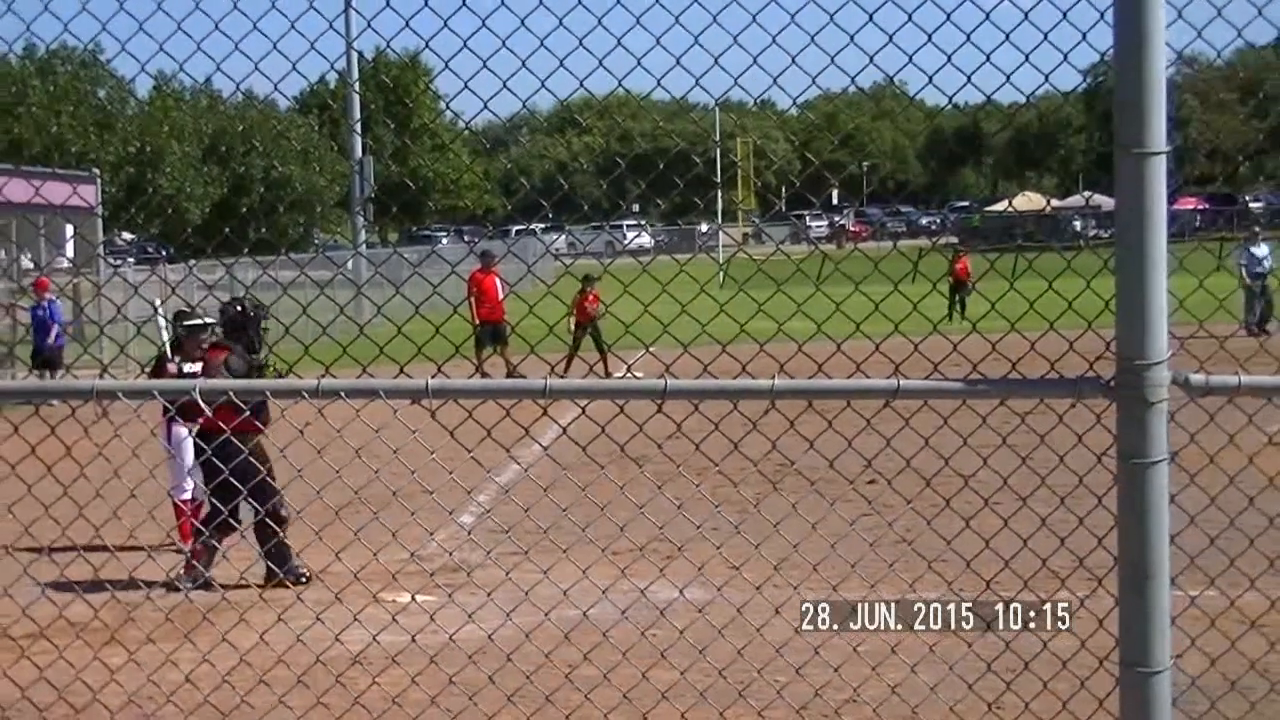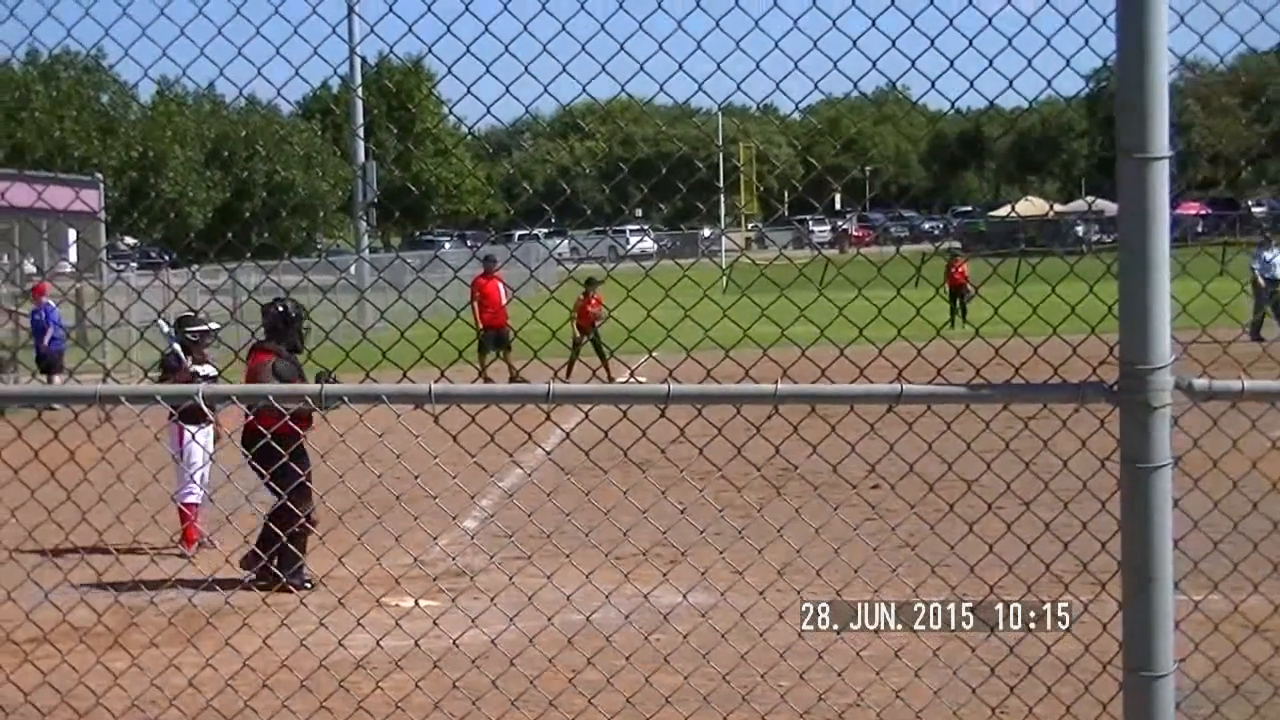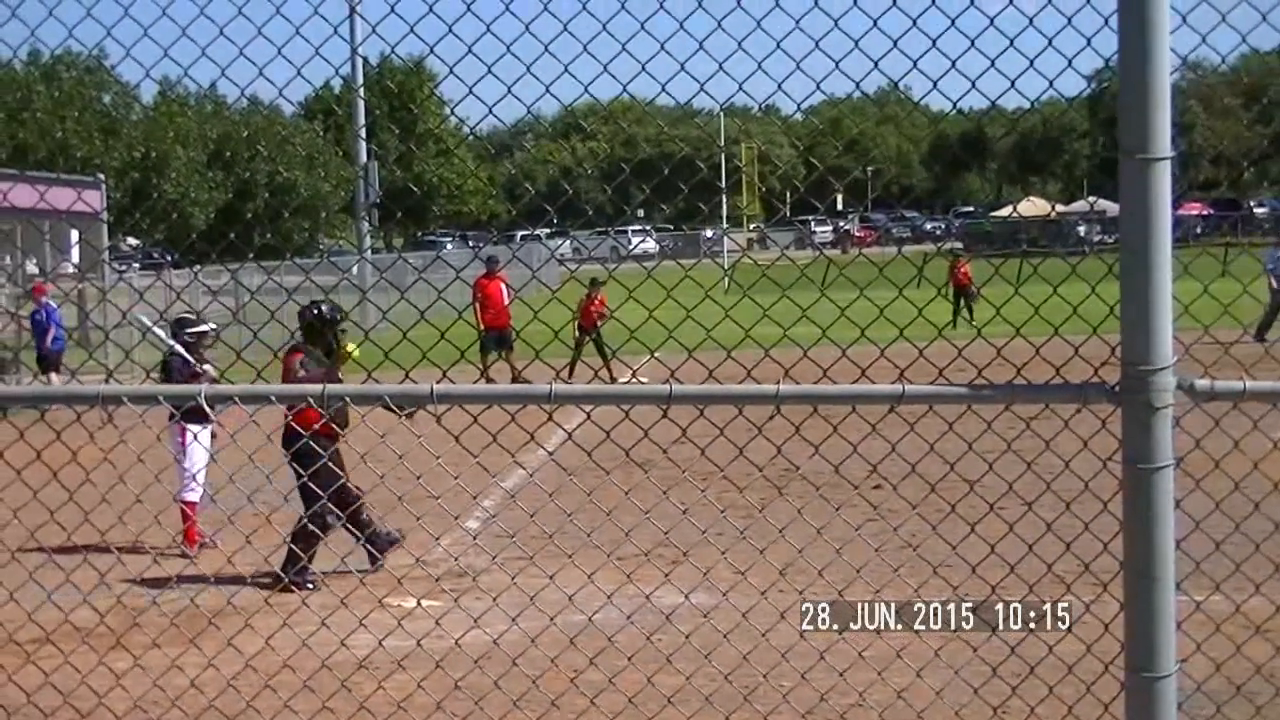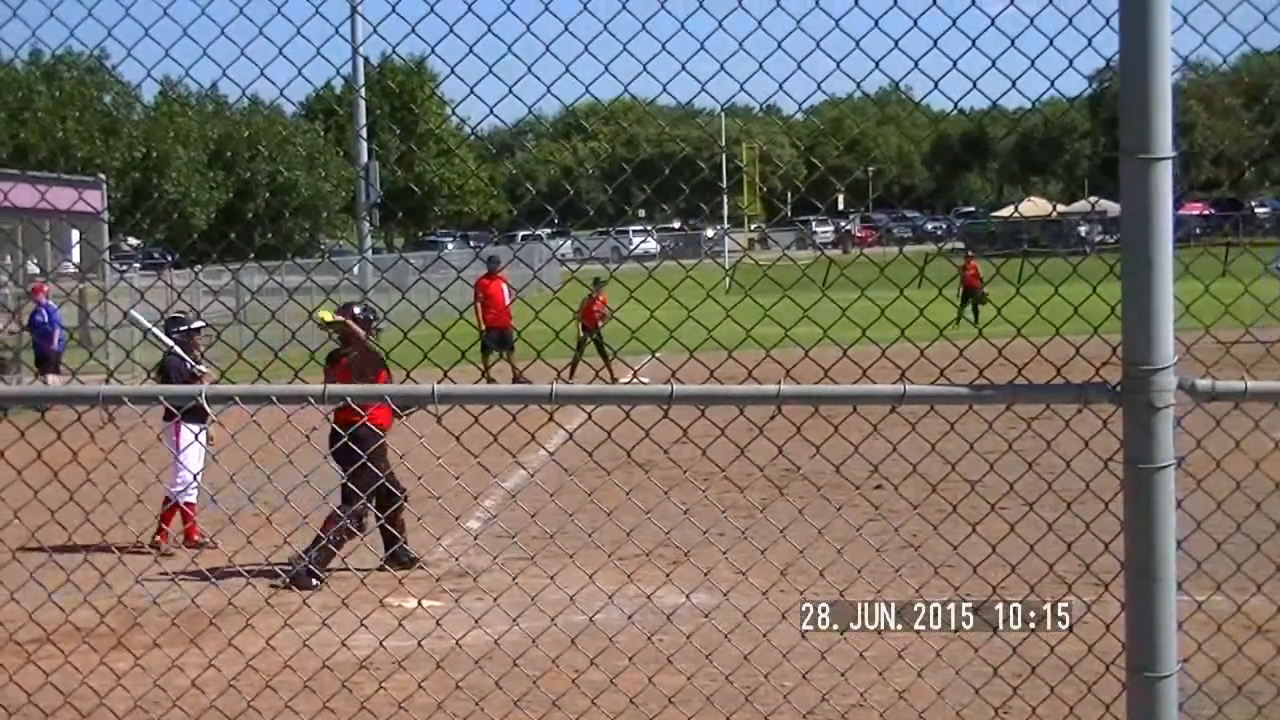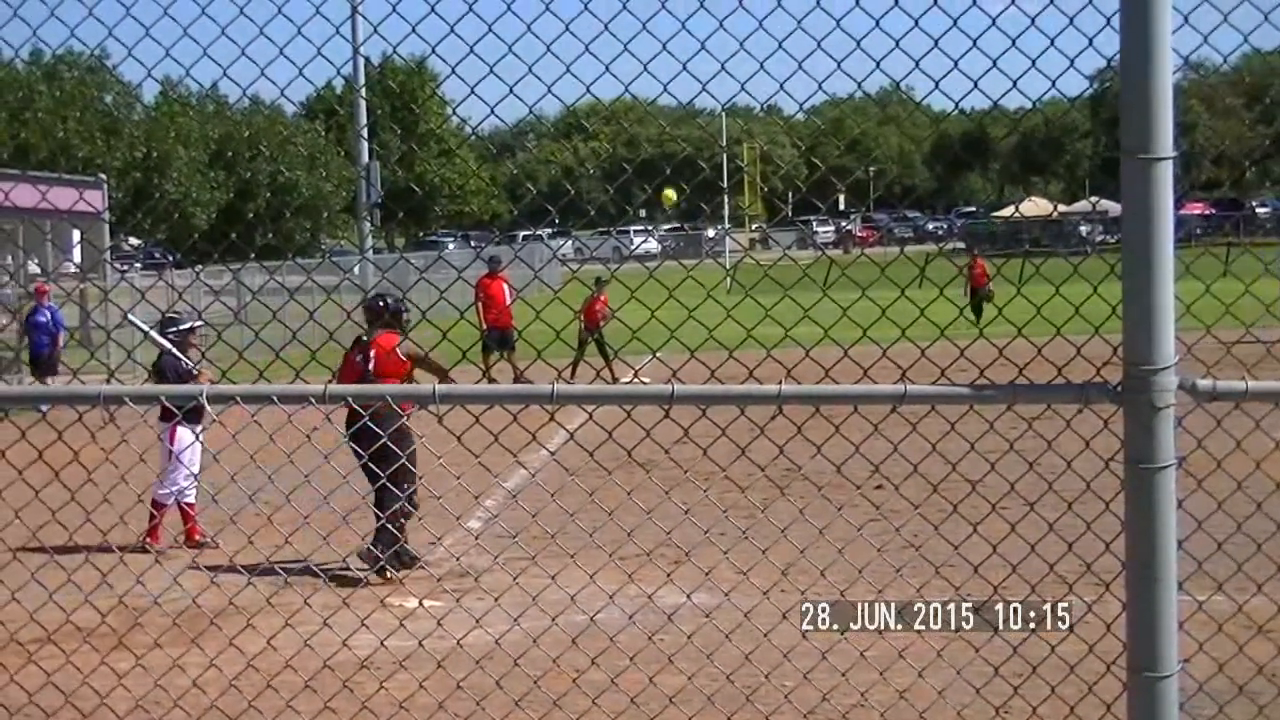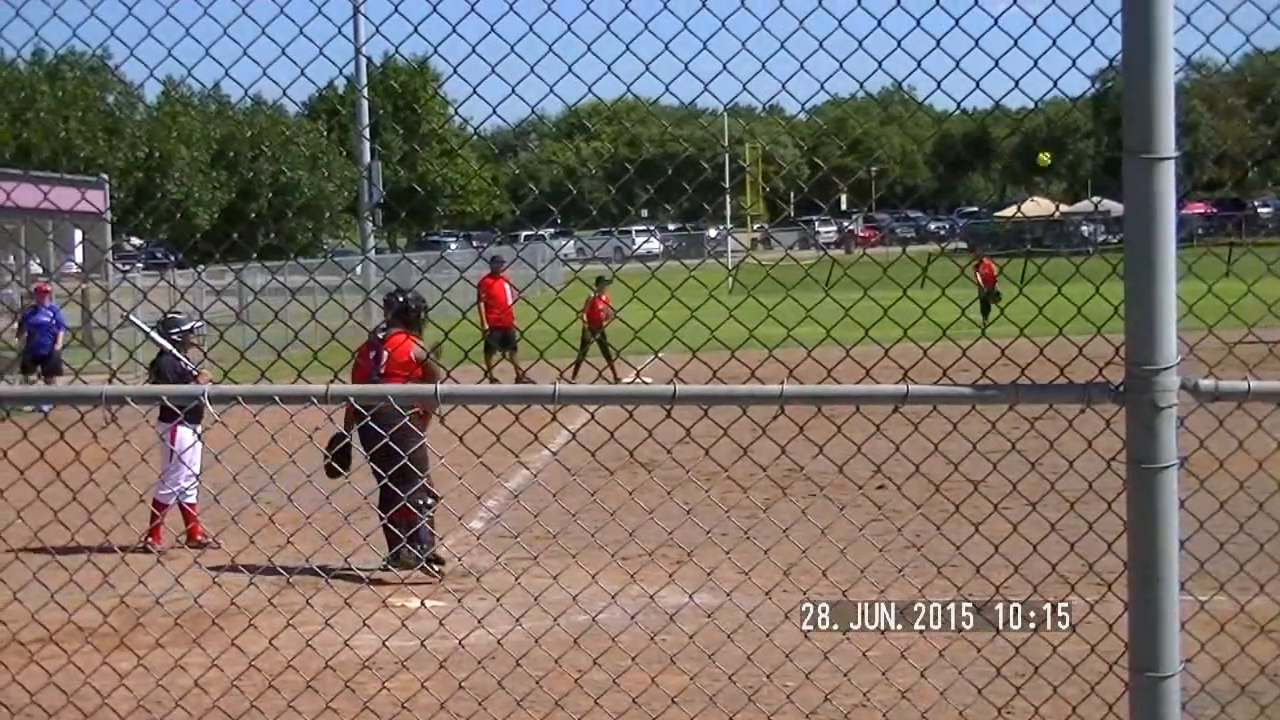
dt=0.3s
person 1, frame 1
left shoulder: (235, 356)
right shoulder: (225, 358)
left wrist: (262, 380)
right wrist: (256, 383)
left hip: (221, 443)
right hip: (233, 443)
left knee: (222, 511)
right knee: (272, 505)
left ankle: (195, 573)
right ankle: (282, 568)
person 1, frame 2
left shoulder: (281, 357)
right shoulder: (268, 362)
right elbow: (272, 408)
right wrist: (308, 406)
left hip: (277, 441)
right hip: (275, 442)
left knee: (296, 502)
right knee: (301, 506)
left ankle: (261, 560)
right ankle: (290, 573)
person 1, frame 3
left shoulder: (322, 359)
right shoulder: (299, 360)
right elbow: (300, 385)
right wrist: (333, 367)
left hip: (323, 443)
right hip: (308, 443)
left knee: (348, 498)
right knee: (321, 509)
left ankle: (377, 545)
right ankle: (292, 573)
person 1, frame 4
left shoulder: (337, 363)
right shoulder: (362, 359)
right elbow: (369, 350)
right wrist: (346, 323)
left hip: (345, 435)
right hip: (365, 438)
left knee: (392, 494)
right knee: (353, 509)
left ankle: (397, 553)
right ankle: (309, 564)
person 1, frame 5
left shoulder: (355, 350)
right shoulder: (398, 345)
left elbow: (341, 387)
right elbow: (431, 365)
right wrist: (447, 378)
left hip: (358, 427)
right hip: (388, 425)
left knee: (387, 491)
right knee: (403, 492)
left ankle: (394, 551)
right ankle: (380, 552)
person 1, frame 6
left shoulder: (367, 347)
right shoulder: (415, 347)
right elbow: (436, 384)
left wrist: (348, 433)
left hip: (370, 424)
right hip: (399, 424)
left knee: (391, 492)
right knee: (418, 491)
left ankle: (401, 553)
right ankle: (422, 554)
person 2, frame 1
left shoulder: (209, 356)
right shoulder: (169, 357)
right wrist: (166, 377)
right hip: (179, 425)
left knee: (204, 479)
right knee: (182, 481)
left ankle: (197, 527)
right ankle: (186, 536)
person 2, frame 2
left shoulder: (205, 359)
right shoulder: (174, 359)
left wrist: (215, 423)
right wrist: (182, 377)
left hip: (205, 426)
right hip: (185, 427)
left knee: (201, 482)
right knee: (189, 482)
left ankle: (194, 531)
right ankle: (188, 539)
person 2, frame 3
left shoulder: (200, 359)
right shoulder: (175, 361)
left wrist: (211, 422)
right wrist: (201, 380)
left hip: (203, 425)
right hip: (186, 426)
left knee: (198, 481)
right knee: (191, 480)
left ankle: (194, 533)
right ankle: (189, 539)
person 2, frame 4
left shoulder: (194, 359)
right shoulder: (172, 362)
left wrist: (207, 427)
right wrist: (200, 384)
left hip: (197, 426)
right hip: (180, 426)
left knee: (193, 482)
right knee: (181, 480)
left ankle: (192, 534)
right ankle: (160, 535)
person 2, frame 5
left shoulder: (186, 359)
right shoulder: (167, 362)
left wrist: (198, 429)
right wrist: (197, 383)
left hip: (191, 427)
right hip: (176, 428)
left knee: (189, 482)
right knee: (170, 482)
left ankle: (193, 534)
right ankle: (151, 536)
person 2, frame 6
left shoulder: (184, 359)
right shoulder: (165, 362)
right elbow: (167, 397)
right wrist: (197, 383)
left hip: (191, 426)
right hip: (176, 427)
left knee: (190, 481)
right knee: (171, 481)
left ankle: (195, 534)
right ankle: (152, 536)
